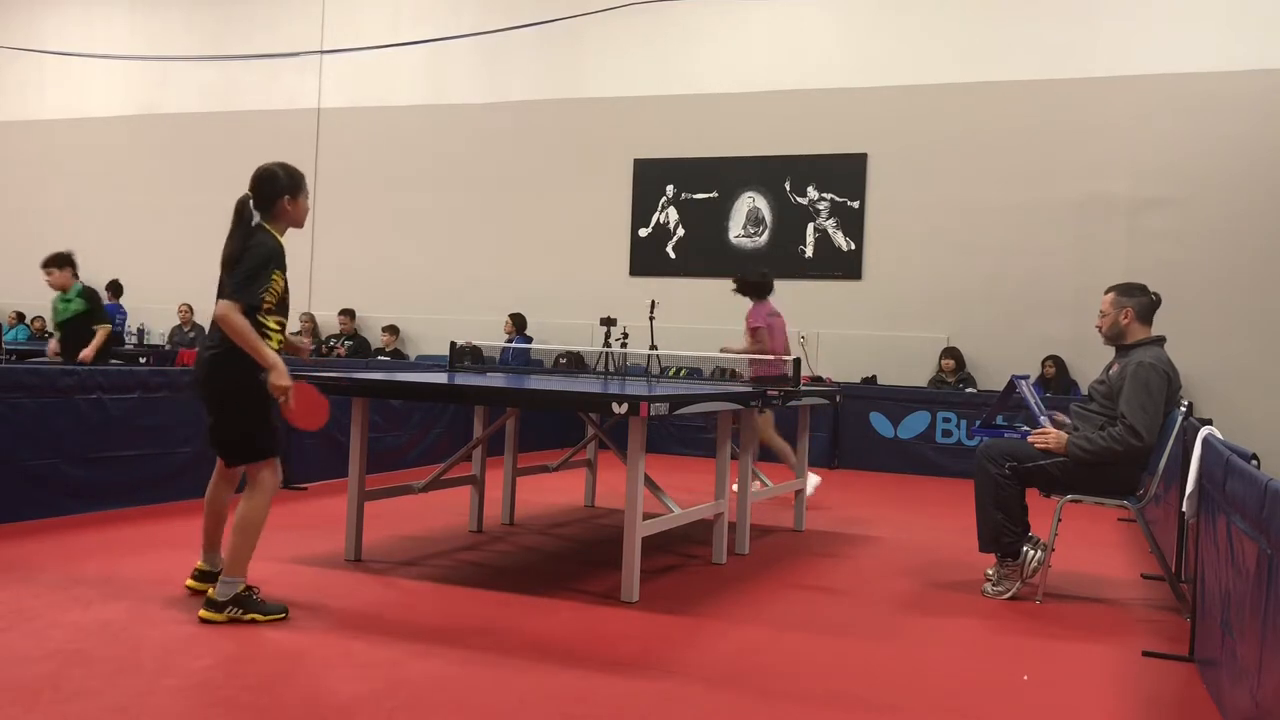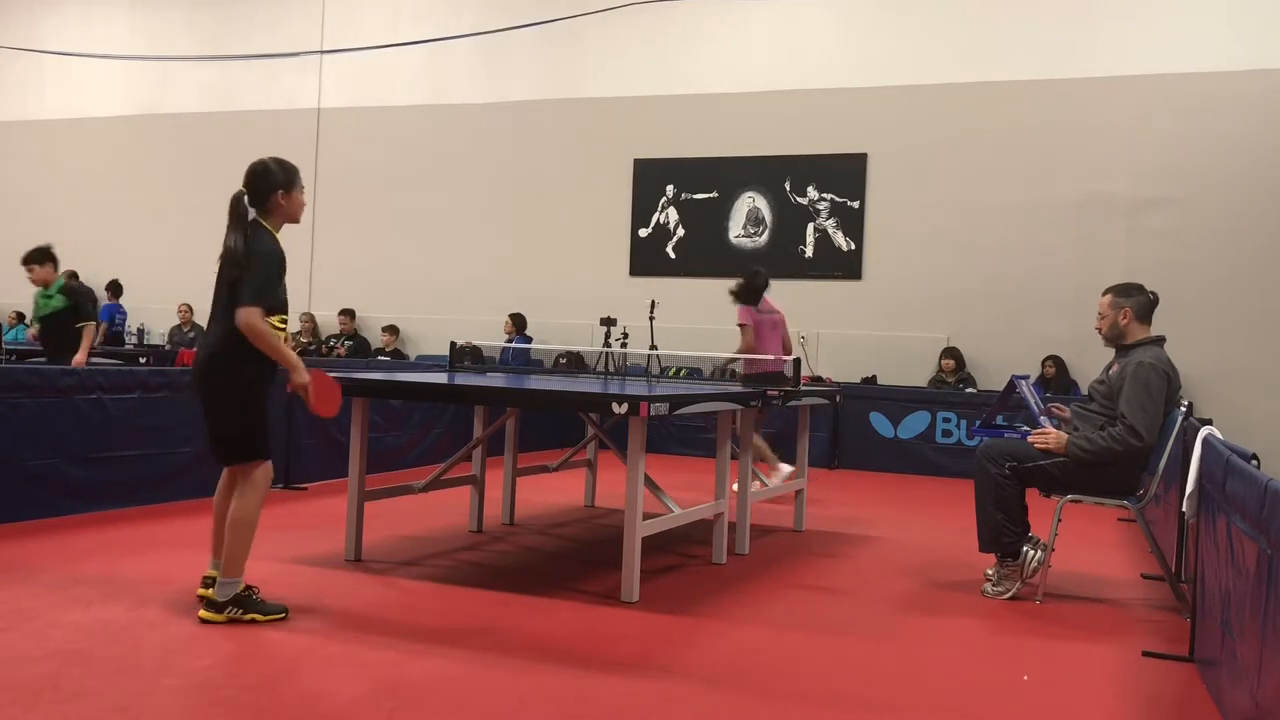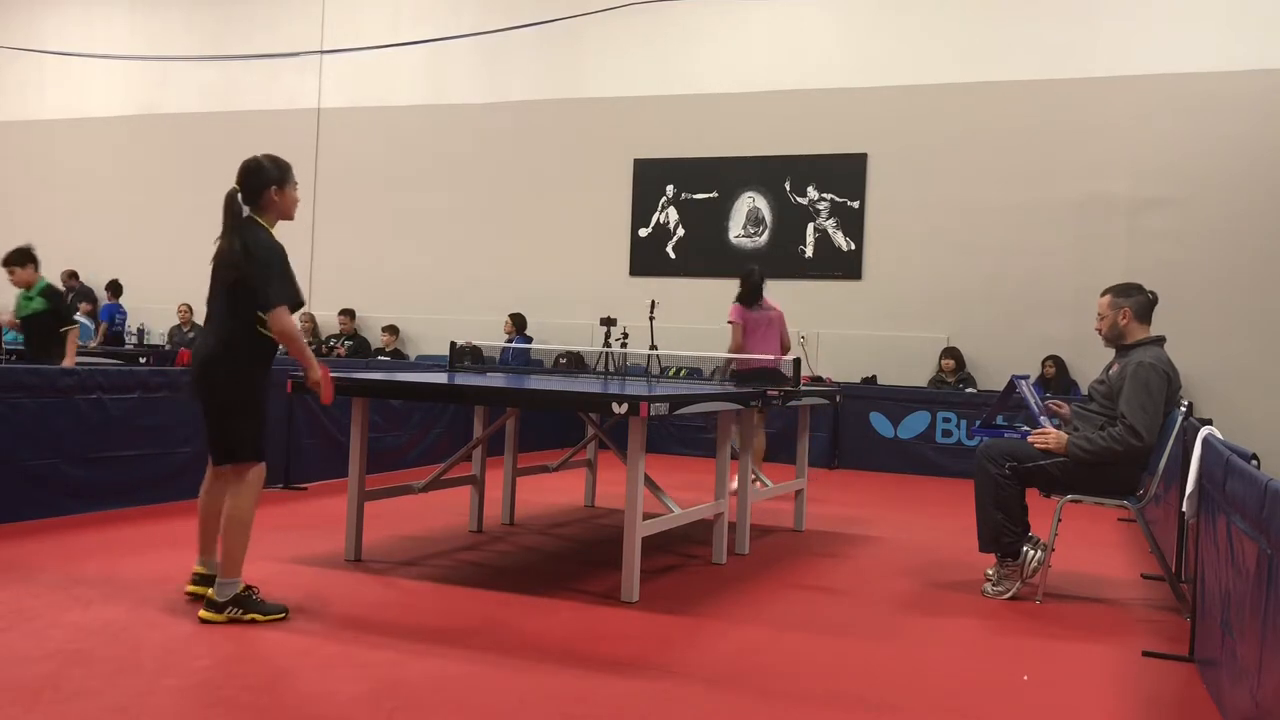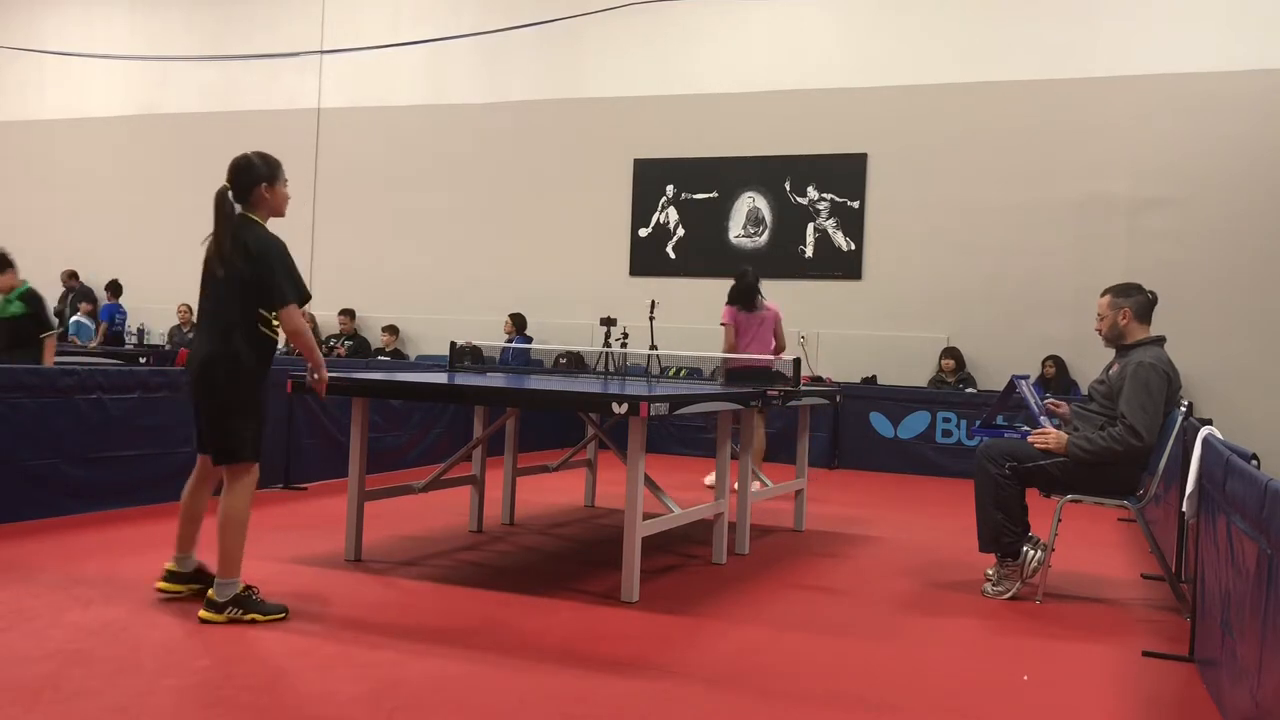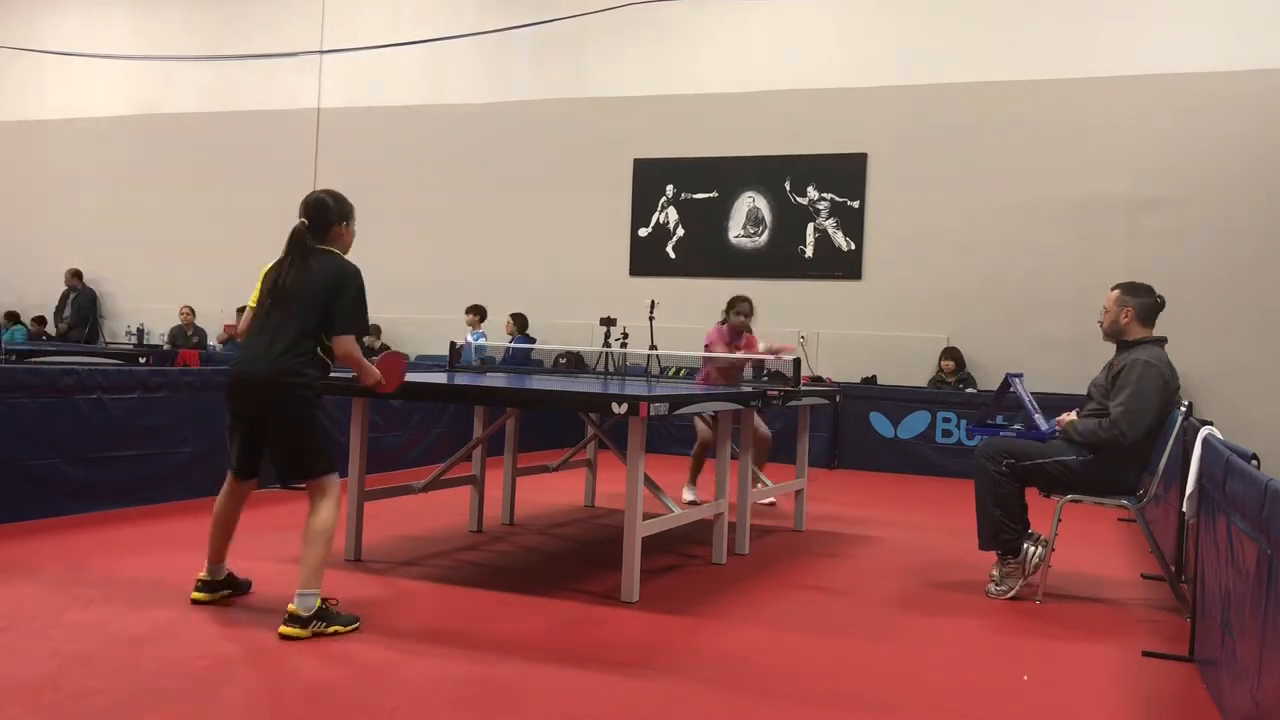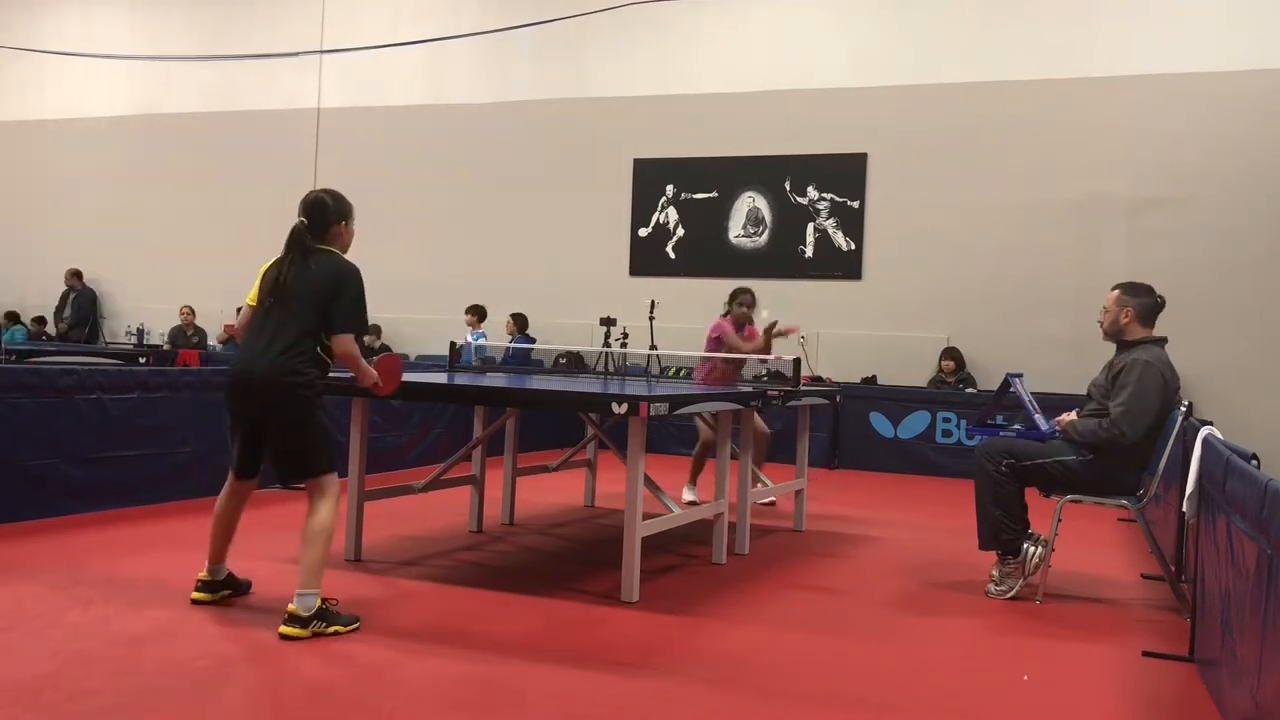
dt=0.1s
person 1, frame 1
left shoulder: (254, 242)
right shoulder: (264, 250)
right elbow: (227, 312)
left wrist: (284, 342)
right wrist: (273, 364)
left hip: (223, 371)
right hip: (236, 376)
left knee: (229, 469)
right knee: (265, 477)
left ankle: (209, 567)
right ankle: (225, 594)
person 1, frame 2
left shoulder: (249, 239)
right shoulder: (264, 247)
right elbow: (249, 319)
left wrist: (280, 349)
right wrist: (294, 365)
left hip: (221, 368)
right hip: (235, 373)
left knee: (236, 472)
right knee: (255, 477)
left ankle: (217, 574)
right ankle: (226, 595)
person 1, frame 3
left shoulder: (237, 238)
right shoulder: (266, 247)
right elbow: (281, 321)
left wrist: (293, 349)
right wrist: (312, 365)
left hip: (214, 365)
right hip: (236, 372)
left knee: (222, 468)
right knee: (247, 476)
left ankle: (205, 570)
right ankle: (228, 595)
person 1, frame 4
left shoulder: (227, 236)
right shoulder: (267, 245)
right elbow: (291, 318)
right wrist: (317, 364)
left hip: (209, 363)
right hip: (235, 370)
left knee: (208, 467)
right knee: (242, 475)
left ankle: (181, 568)
right ankle: (226, 595)
person 1, frame 5
left shoulder: (279, 266)
right shoulder: (344, 273)
left elbow: (245, 328)
right elbow: (344, 347)
right wrist: (368, 373)
left hip: (244, 380)
right hip: (289, 388)
left knee: (238, 480)
right knee: (326, 490)
left ankle: (212, 577)
right ankle: (305, 609)
person 1, frame 6
left shoulder: (278, 265)
right shoulder: (343, 273)
left elbow: (242, 327)
right elbow: (343, 346)
right wrist: (366, 374)
left hip: (244, 380)
right hip: (289, 388)
left knee: (240, 480)
right knee: (324, 489)
left ankle: (213, 577)
right ankle: (304, 609)
person 2, frame 1
left shoulder: (1146, 366)
right shoulder: (1131, 357)
left elbow: (1133, 438)
left wrist: (1070, 444)
right wrist: (1073, 425)
left hip: (1107, 469)
right hip: (1095, 456)
left knee: (994, 455)
right knee: (998, 452)
left ankle: (1012, 553)
right ankle: (1019, 544)
person 2, frame 2
left shoulder: (1146, 365)
right shoulder: (1131, 357)
left elbow: (1133, 437)
left wrist: (1071, 444)
right wrist: (1074, 420)
left hip: (1107, 469)
right hip: (1096, 456)
left knee: (994, 455)
right knee: (998, 452)
left ankle: (1013, 553)
right ankle: (1019, 545)
person 2, frame 3
left shoulder: (1146, 366)
right shoulder: (1131, 357)
left elbow: (1133, 438)
left wrist: (1070, 445)
right wrist: (1074, 416)
left hip: (1108, 469)
right hip: (1093, 456)
left knee: (994, 455)
right knee: (999, 451)
left ankle: (1013, 554)
right ankle: (1020, 544)
person 2, frame 4
left shoulder: (1146, 366)
right shoulder: (1131, 357)
left elbow: (1134, 438)
left wrist: (1071, 444)
right wrist: (1073, 415)
left hip: (1107, 469)
right hip: (1094, 456)
left knee: (994, 455)
right knee: (998, 451)
left ankle: (1013, 554)
right ankle: (1020, 545)
person 2, frame 5
left shoulder: (1145, 365)
right shoulder: (1133, 356)
left elbow: (1120, 432)
left wrist: (1073, 427)
right wrist: (1077, 419)
left hip: (1106, 466)
right hip: (1094, 453)
left knee: (994, 454)
right knee: (998, 450)
left ankle: (1014, 551)
right ankle: (1020, 543)
person 2, frame 6
left shoulder: (1145, 364)
right shoulder: (1133, 356)
left elbow: (1120, 432)
left wrist: (1072, 427)
right wrist: (1077, 419)
left hip: (1105, 466)
right hip: (1095, 454)
left knee: (993, 454)
right knee: (999, 449)
left ankle: (1013, 551)
right ankle: (1020, 544)
person 3, frame 1
left shoulder: (755, 312)
right shoulder: (774, 312)
left elbow: (766, 347)
right elbow: (785, 349)
left wrist: (737, 351)
left hip: (765, 377)
right hip: (779, 375)
left knee: (767, 435)
right knee: (748, 424)
left ankle: (806, 476)
right ankle: (751, 480)
person 3, frame 2
left shoulder: (745, 309)
right shoulder: (776, 311)
left elbow: (749, 345)
right elbow: (788, 348)
left wrist: (728, 361)
left hip: (756, 374)
right hip: (776, 374)
left ankle: (778, 467)
right ankle: (752, 479)
person 3, frame 3
left shoulder: (739, 308)
right shoulder: (775, 310)
left elbow: (737, 345)
right elbow: (787, 347)
left hip: (747, 371)
right hip: (771, 372)
right knee: (757, 425)
person 3, frame 4
left shoulder: (731, 310)
right shoulder: (771, 310)
left elbow: (729, 345)
right elbow: (781, 345)
left wrist: (723, 366)
left hip: (738, 370)
right hip: (764, 371)
right knee: (757, 425)
right ankle: (753, 477)
person 3, frame 5
left shoulder: (750, 340)
right shoulder: (715, 334)
right elbow: (723, 363)
right wrist: (757, 354)
left knee: (763, 436)
right knee: (706, 439)
right ankle: (690, 485)
person 3, frame 6
left shoulder: (751, 332)
right shoulder: (721, 326)
left elbow: (764, 356)
right elbow: (744, 350)
left wrist: (769, 335)
right wrist: (767, 337)
left knee: (762, 432)
right knee: (708, 439)
right ankle: (691, 485)
